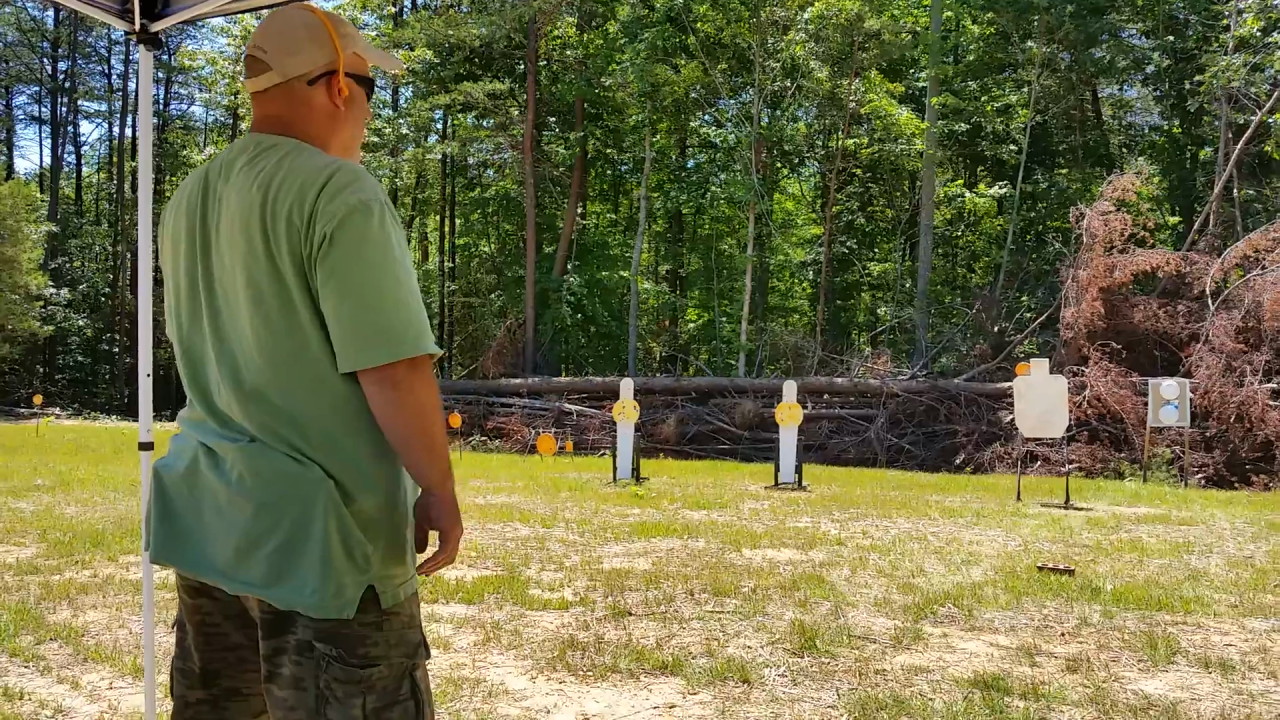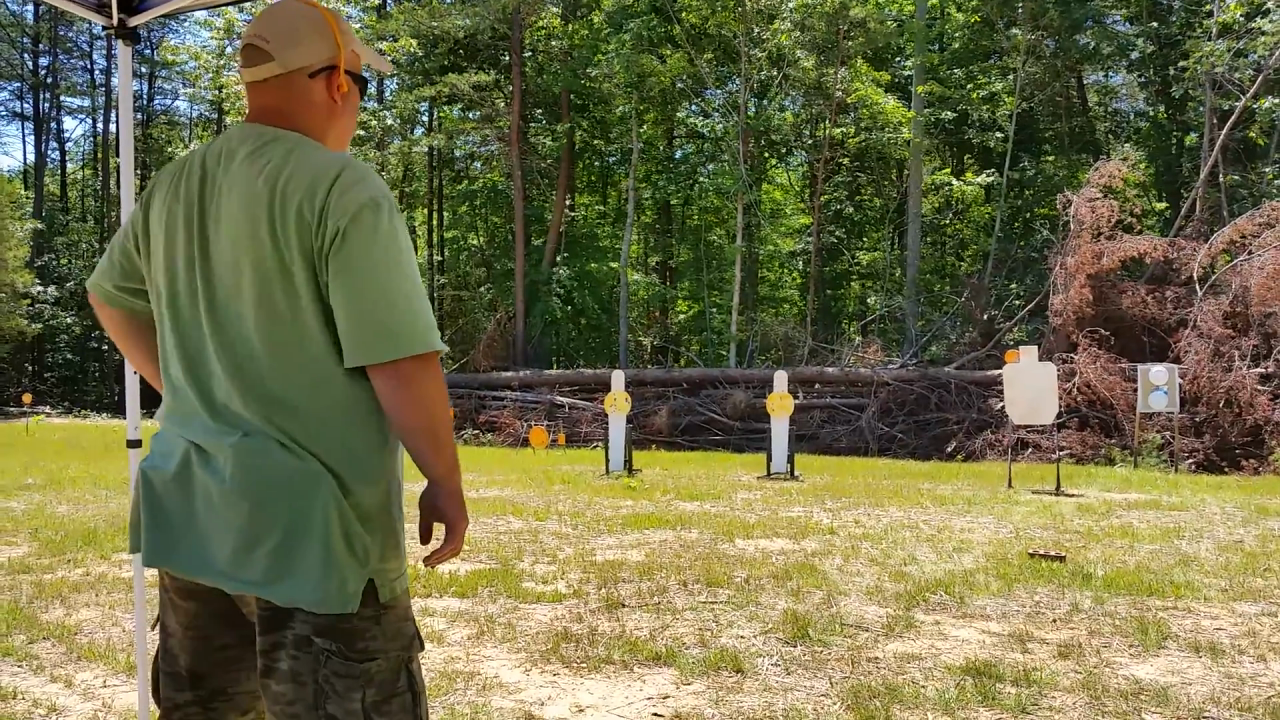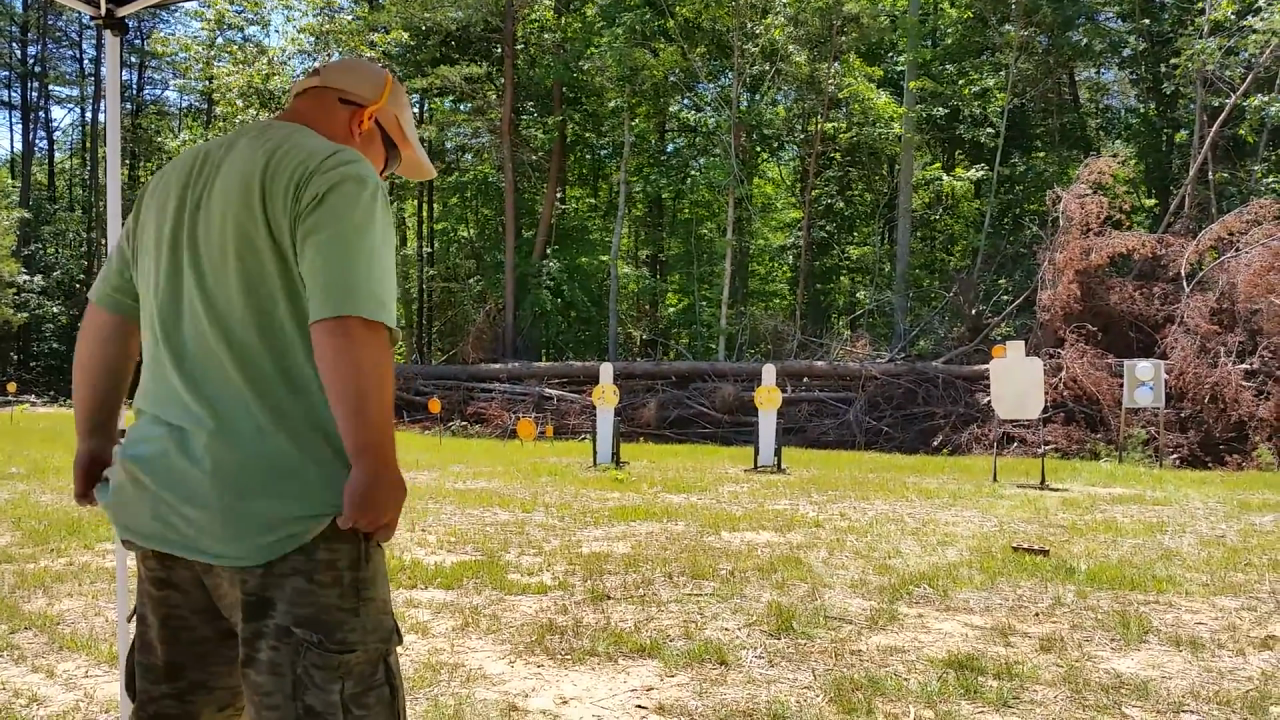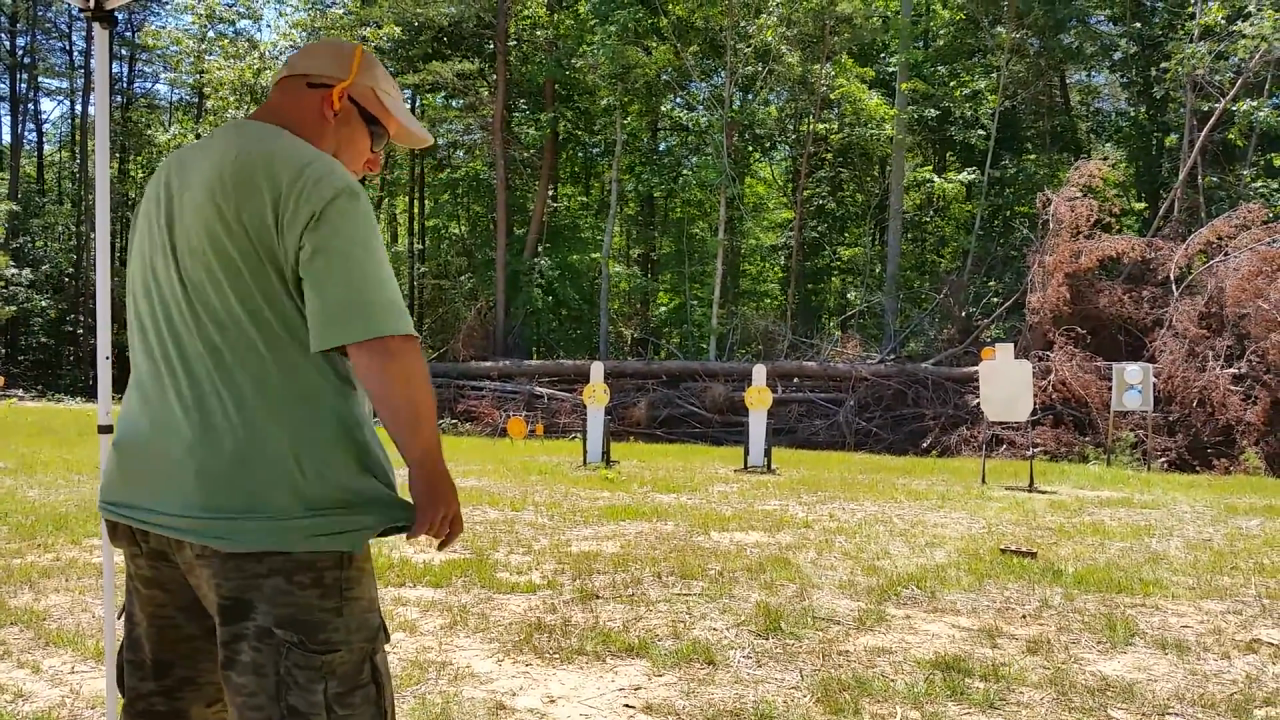
dt=1s
person 1, frame 1
left shoulder: (190, 197)
right shoulder: (340, 193)
right elbow: (394, 367)
right wrist: (439, 491)
left hip: (207, 517)
right hip: (320, 531)
person 1, frame 2
left shoulder: (173, 185)
right shoulder: (343, 189)
left elbow: (112, 297)
right elbow: (402, 360)
right wrist: (445, 483)
left hip: (190, 517)
right hip: (311, 527)
person 1, frame 3
left shoulder: (177, 177)
right shoulder: (335, 174)
left elbow: (110, 309)
right elbow: (350, 330)
left wrist: (96, 434)
right wrist: (377, 470)
left hip: (166, 494)
right hip: (285, 506)
person 1, frame 4
left shoulder: (173, 175)
right shoulder: (313, 183)
right elbow: (381, 343)
right wrist: (431, 472)
left hip: (153, 494)
right hip: (271, 506)
